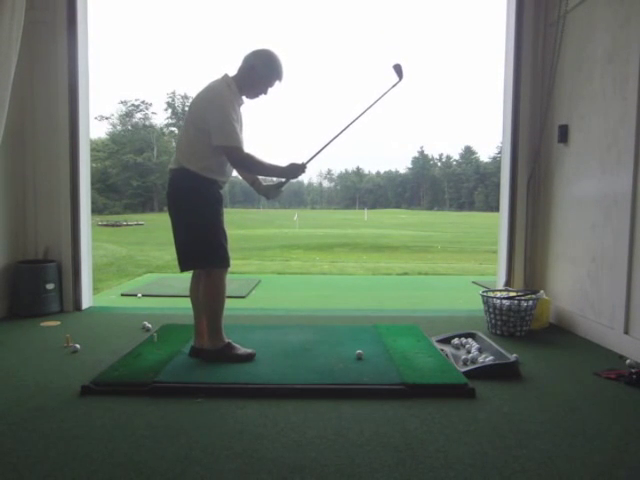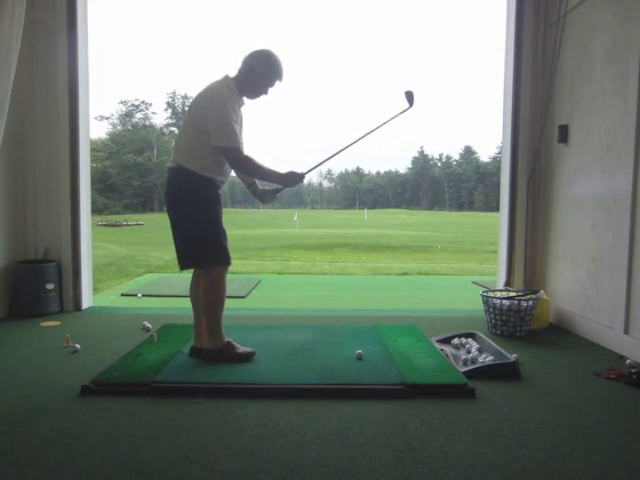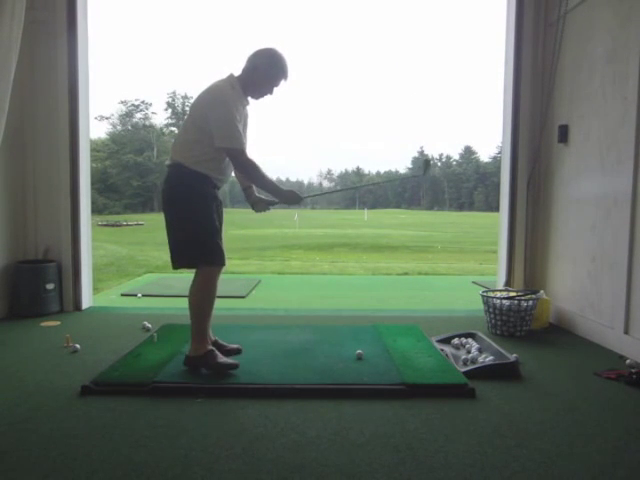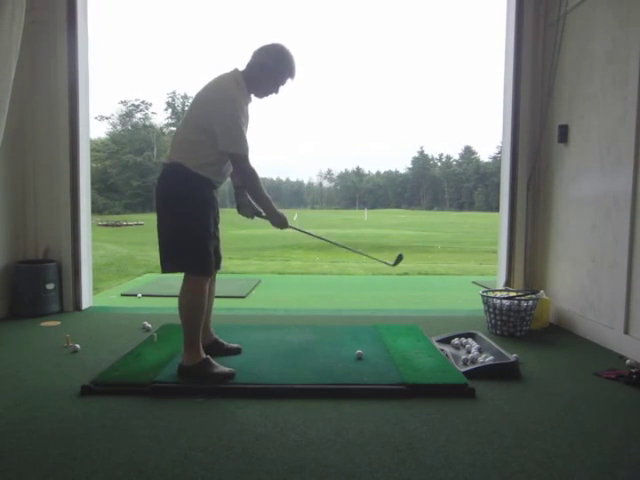
dt=0.4s
person 1, frame 1
left shoulder: (228, 96)
right shoulder: (220, 97)
left elbow: (234, 156)
right elbow: (237, 158)
left wrist: (260, 186)
right wrist: (283, 172)
left hip: (198, 187)
right hip: (194, 188)
left knee: (205, 267)
right knee: (215, 266)
left ankle: (202, 340)
right ankle: (215, 343)
person 1, frame 2
left shoulder: (230, 98)
right shoulder: (219, 98)
left elbow: (234, 157)
right elbow: (236, 159)
left wrist: (255, 188)
right wrist: (280, 178)
left hip: (198, 188)
right hip: (191, 187)
left knee: (206, 266)
right knee: (216, 264)
left ankle: (203, 340)
right ankle: (215, 342)
person 1, frame 3
left shoulder: (236, 99)
right shoulder: (223, 98)
left elbow: (237, 159)
right elbow: (240, 160)
left wrist: (251, 194)
right wrist: (278, 193)
left hip: (202, 187)
right hip: (188, 186)
left knee: (210, 265)
right knee: (209, 265)
left ankle: (205, 339)
right ankle: (198, 349)
person 1, frame 4
left shoulder: (233, 90)
right shoulder: (229, 97)
left elbow: (233, 160)
right elbow: (242, 164)
left wrist: (241, 196)
right wrist: (270, 210)
left hip: (196, 186)
right hip: (185, 186)
left knee: (209, 267)
right knee: (198, 271)
left ankle: (205, 338)
right ankle: (192, 358)
